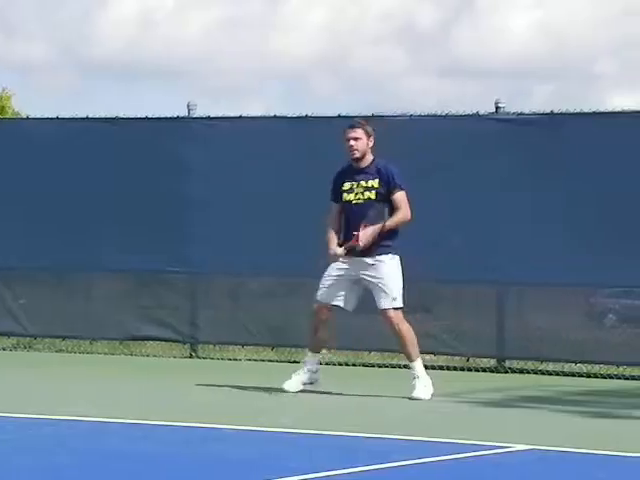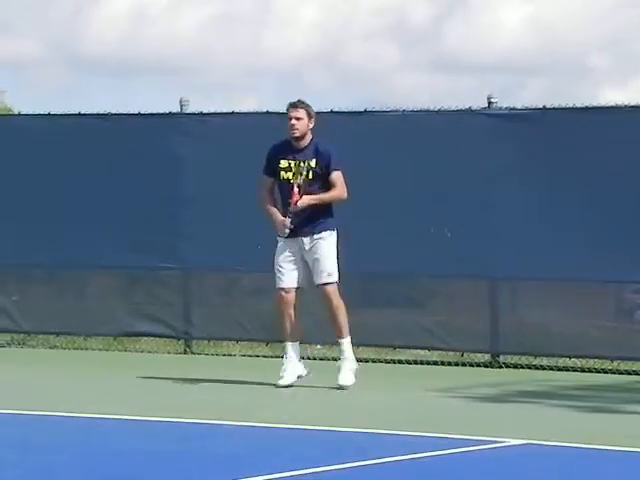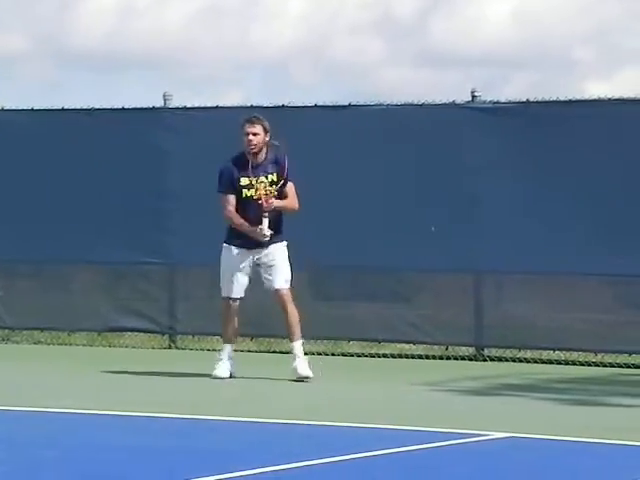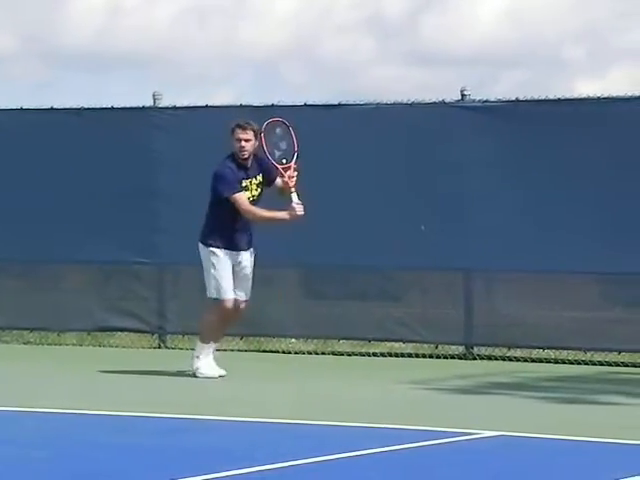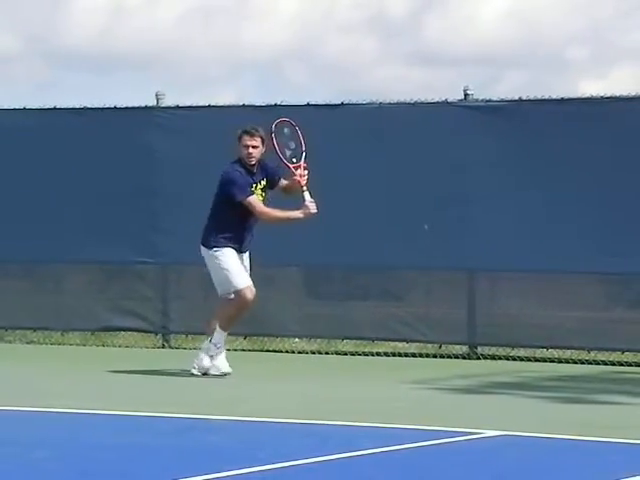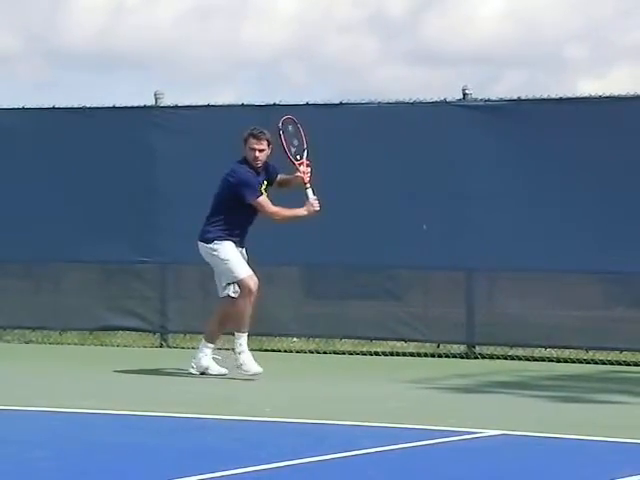
dt=0.4s
person 1, frame 1
left shoulder: (386, 172)
right shoulder: (341, 176)
left elbow: (404, 213)
left wrist: (375, 230)
right wrist: (333, 243)
left hip: (381, 256)
right hip: (346, 257)
left knee: (394, 315)
right knee: (321, 311)
left ankle: (421, 377)
right ankle: (309, 370)
person 1, frame 2
left shoulder: (323, 152)
right shoulder: (276, 152)
left elbow: (341, 193)
right elbow: (267, 193)
left wrist: (310, 200)
right wrist: (277, 218)
left hip: (320, 232)
right hip: (289, 235)
left knee: (330, 292)
right knee: (285, 296)
left ankle: (348, 358)
right ankle: (293, 362)
person 1, frame 3
left shoulder: (278, 164)
right shoulder: (230, 168)
left elbow: (294, 203)
right elbow: (229, 212)
left wrist: (275, 203)
right wrist: (253, 231)
left hip: (274, 244)
right hip: (237, 245)
left knee: (284, 296)
right knee: (231, 302)
left ankle: (299, 357)
right ankle: (226, 357)
person 1, frame 4
left shoulder: (262, 164)
right shoulder: (225, 171)
left elbow: (283, 188)
right elbow: (247, 211)
left wrist: (289, 183)
right wrist: (286, 215)
left hip: (244, 246)
right hip: (217, 245)
left knee: (238, 306)
right knee: (224, 304)
left ankle: (207, 354)
right ankle: (200, 357)
person 1, frame 5
left shoulder: (264, 169)
right shoulder: (234, 175)
left elbow: (285, 187)
right elbow: (262, 213)
left wrist: (298, 182)
right wrist: (300, 213)
left hip: (240, 247)
right hip: (218, 245)
left knee: (232, 302)
right knee: (246, 294)
left ankle: (204, 358)
right ankle: (216, 345)
person 1, frame 6
left shoulder: (264, 168)
right shoulder: (242, 175)
left elbow: (280, 181)
right elbow: (272, 212)
left wrist: (297, 178)
right wrist: (305, 210)
left hip: (233, 242)
right hip: (216, 241)
left knee: (232, 301)
right knee: (249, 285)
left ankle: (202, 358)
right ankle: (242, 352)
